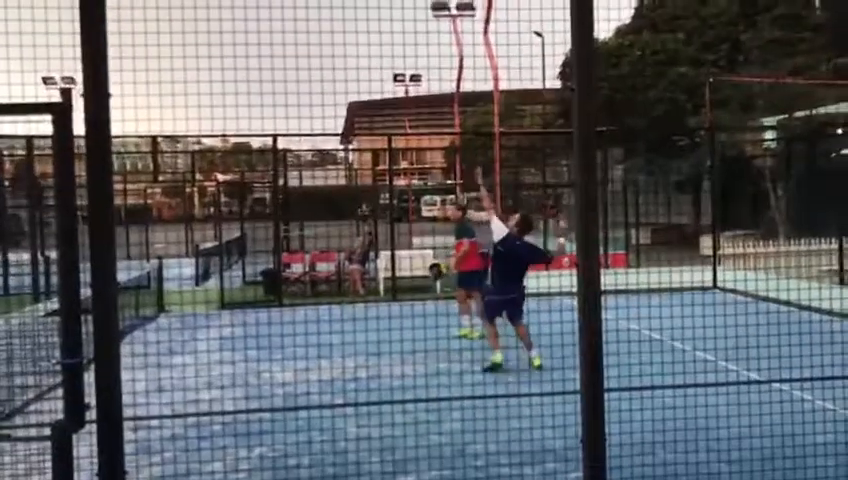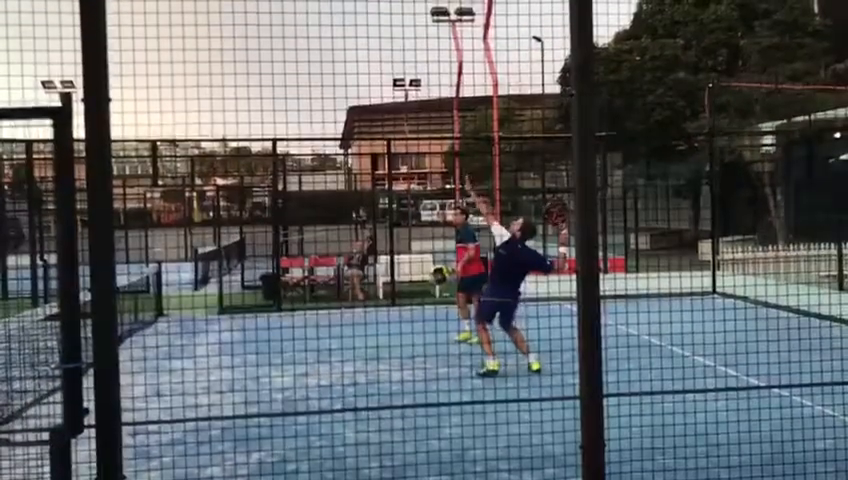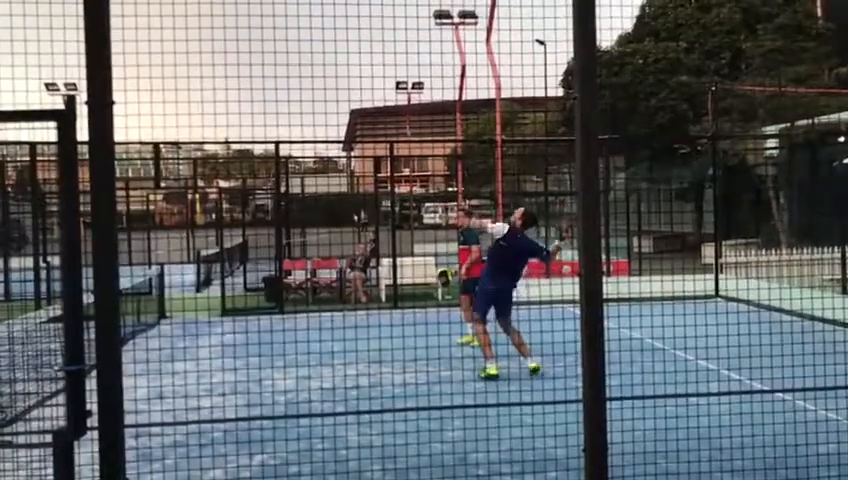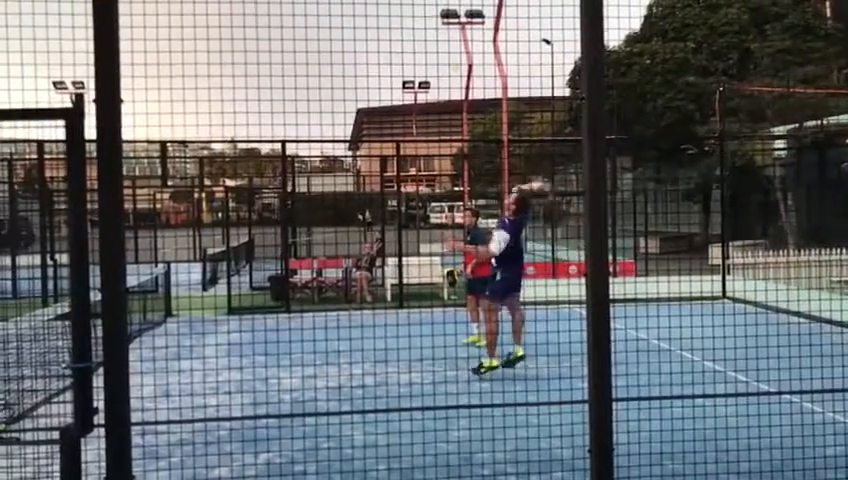
dt=1s
person 1, frame 1
left shoulder: (503, 237)
right shoulder: (530, 249)
left elbow: (489, 209)
right elbow: (555, 257)
left wrist: (481, 184)
right wrist: (561, 236)
left hip: (496, 292)
right hip: (516, 293)
left knee: (489, 320)
right knee: (517, 322)
left ankle: (497, 356)
right ankle: (534, 357)
person 1, frame 2
left shoulder: (505, 240)
right shoulder: (531, 255)
left elbow: (488, 215)
right elbow: (553, 269)
left wrist: (473, 195)
left hip: (492, 295)
right hip: (511, 296)
left knee: (481, 323)
right knee: (508, 325)
left ankle: (491, 362)
right ankle: (532, 359)
person 1, frame 3
left shoulder: (505, 230)
right shoulder: (529, 244)
left elbow: (480, 225)
right elbow: (549, 256)
right wrist: (559, 243)
left hip: (488, 284)
right hip: (507, 287)
left knee: (479, 322)
right knee: (507, 324)
left ankle: (491, 366)
right ankle: (530, 361)
person 1, frame 4
left shoulder: (506, 231)
right shoulder: (519, 215)
left elbow: (488, 254)
right elbow: (522, 190)
left wrist: (463, 247)
left hip: (504, 273)
right hip: (514, 269)
left knee: (490, 312)
right knee: (515, 307)
left ankle: (490, 360)
right ankle: (518, 350)
person 2, frame 1
left shoulder: (464, 226)
right shoulder: (460, 225)
left elbow: (466, 247)
left wrist: (455, 259)
right wrist: (455, 259)
left hip: (473, 268)
right hip: (465, 268)
left knee: (476, 297)
right knee: (461, 296)
right ankle: (467, 327)
person 2, frame 2
left shoulder: (467, 231)
right shoulder: (459, 231)
left elbow: (471, 252)
left wrist: (461, 264)
right wrist: (458, 265)
left hip: (474, 272)
right hip: (466, 273)
left knee: (476, 302)
right knee: (461, 301)
right ankle: (467, 332)
person 2, frame 3
left shoulder: (471, 233)
right shoulder: (461, 233)
left elbow: (475, 253)
left wrist: (465, 266)
right wrist: (460, 268)
left hip: (475, 274)
right hip: (466, 274)
right knee: (464, 303)
right ankle: (471, 334)
person 2, frame 4
left shoulder: (479, 233)
right shoulder: (468, 233)
left wrist: (471, 265)
right wrist: (466, 265)
left hip: (482, 273)
right hip: (471, 273)
left knee: (484, 303)
right knee: (471, 302)
right ankle: (476, 334)
